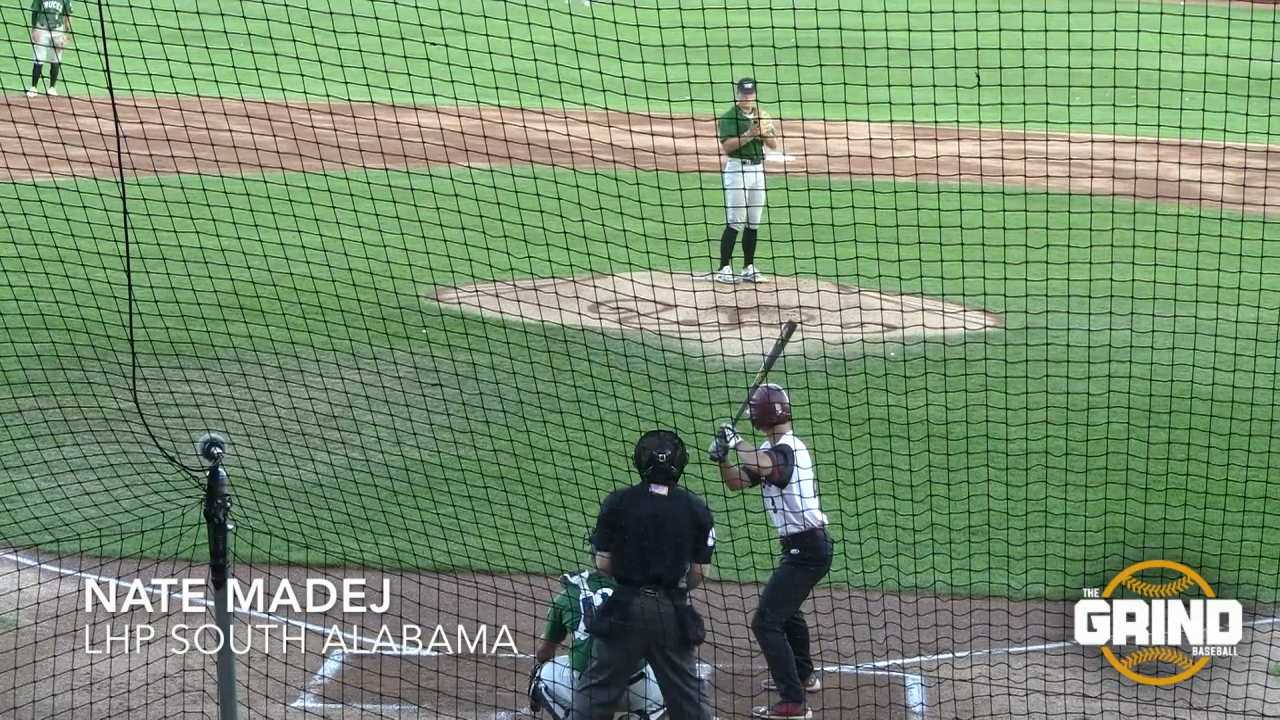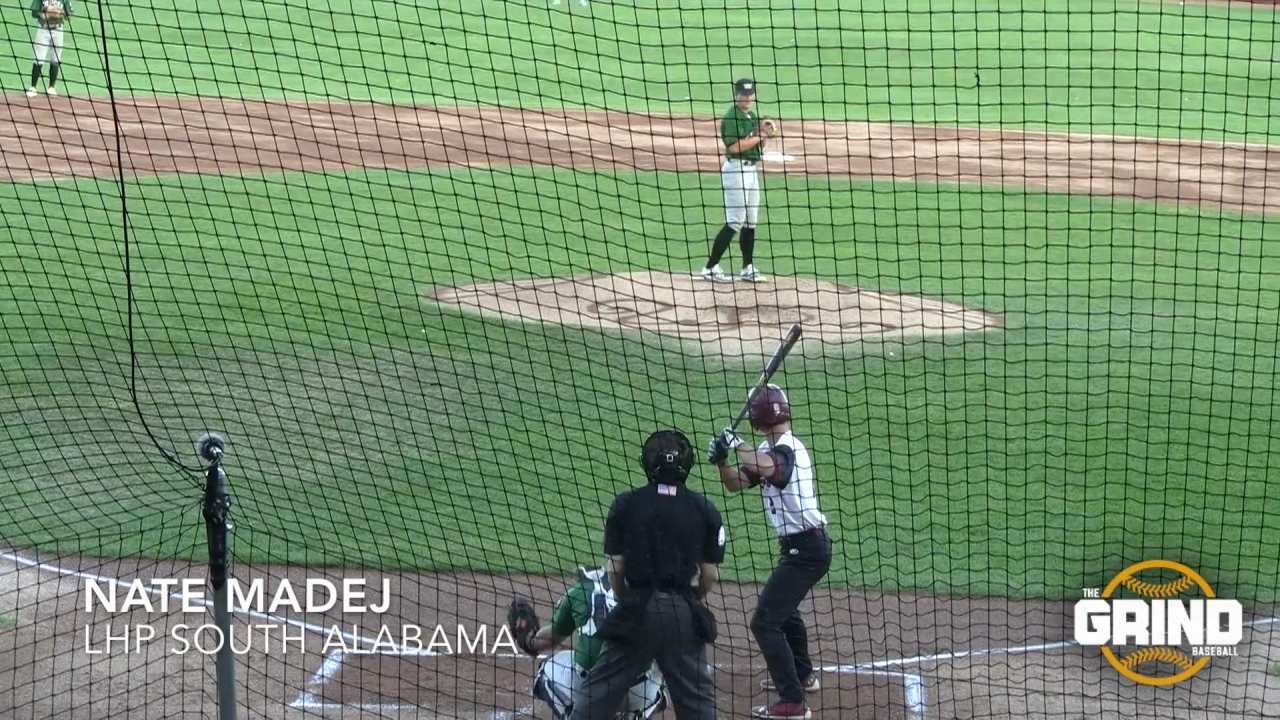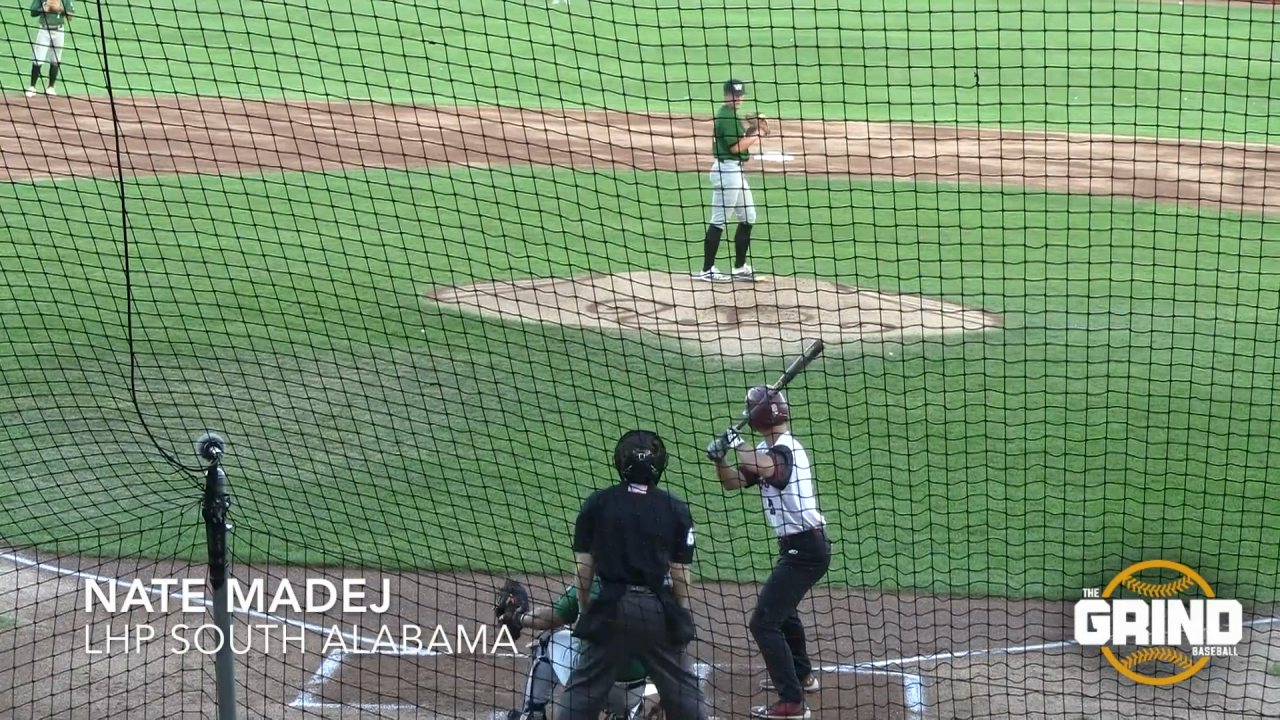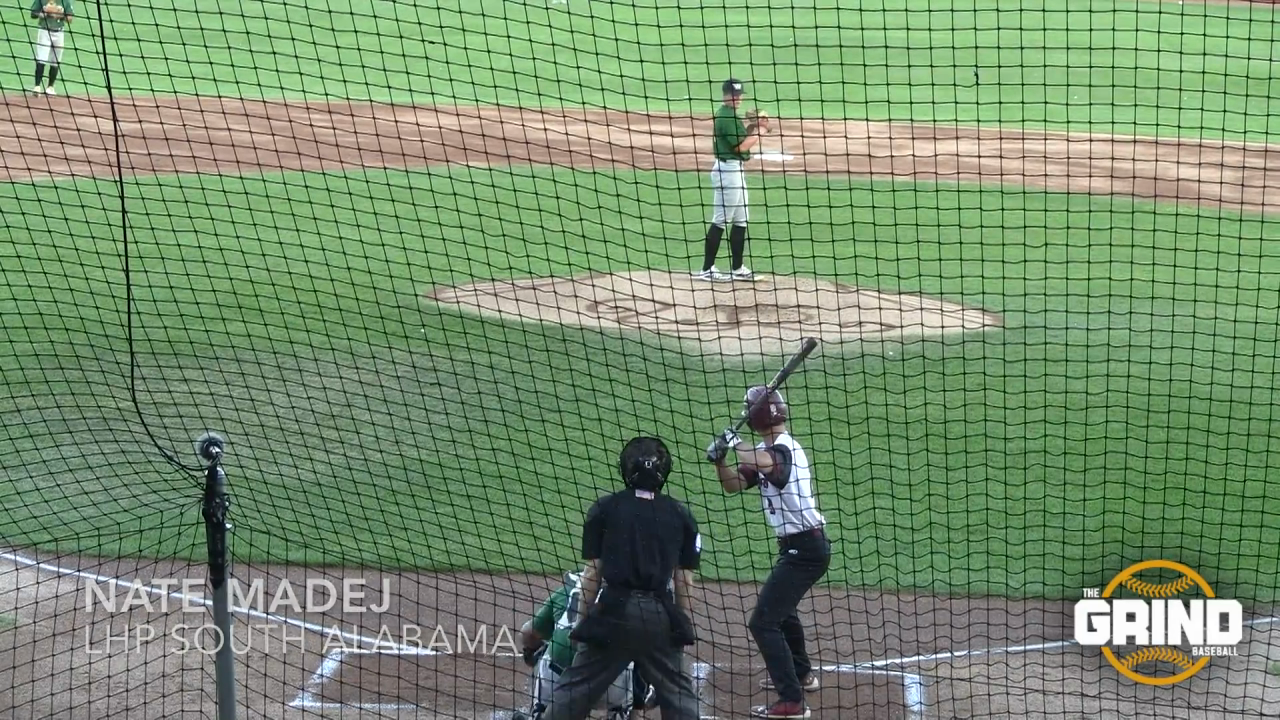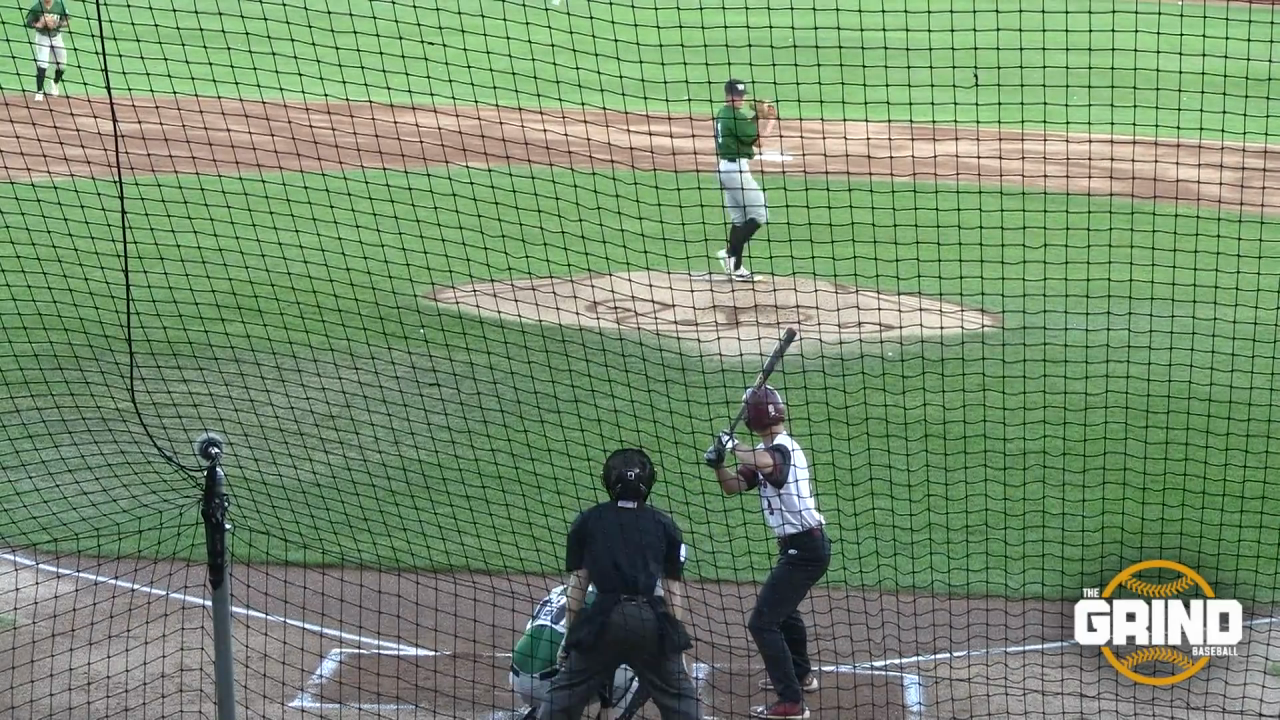
dt=0.4s
person 1, frame 1
left shoulder: (788, 448)
right shoulder: (772, 448)
left elbow: (764, 467)
right elbow: (738, 482)
left wrist: (736, 442)
right wrist: (722, 457)
left hip: (807, 548)
right hip: (804, 545)
left knee: (765, 622)
right knee: (785, 609)
right ankle: (803, 675)
person 1, frame 2
left shoulder: (787, 449)
right shoulder: (769, 449)
left elbow: (767, 468)
right elbow: (736, 484)
left wrist: (736, 444)
right wrist: (721, 459)
left hip: (806, 548)
right hip: (802, 546)
left knee: (765, 622)
right knee: (783, 609)
right ankle: (802, 675)
person 1, frame 3
left shoulder: (785, 449)
right shoulder: (768, 450)
left elbow: (767, 469)
right elbow: (732, 482)
left wrist: (738, 444)
right wrist: (719, 458)
left hip: (805, 549)
right hip: (801, 546)
left knee: (764, 622)
right knee: (782, 609)
right ankle: (801, 674)
person 1, frame 4
left shoulder: (784, 448)
right shoulder: (767, 450)
left elbow: (766, 465)
right elbow: (734, 484)
left wrist: (736, 443)
right wrist: (720, 459)
left hip: (804, 548)
right hip: (800, 546)
left knee: (763, 621)
right knee: (781, 608)
right ankle: (801, 674)
person 1, frame 5
left shoulder: (783, 448)
right shoulder: (766, 451)
left elbow: (765, 465)
right elbow: (733, 487)
left wrist: (733, 445)
right wrist: (718, 463)
left hip: (804, 549)
right hip: (802, 546)
left knee: (762, 622)
right knee: (783, 609)
right ankle: (801, 674)
person 2, frame 1
left shoulder: (617, 501)
right shoulder: (696, 508)
left elbow: (603, 563)
right elbow: (700, 572)
left hip: (625, 608)
right hip: (672, 611)
left knee: (596, 689)
right knee: (689, 694)
person 2, frame 2
left shoulder: (626, 504)
right shoulder: (704, 509)
left elbow: (614, 567)
right elbow: (710, 573)
left hip: (638, 609)
right hip: (683, 613)
left knee: (598, 689)
right knee: (697, 694)
person 2, frame 3
left shoulder: (597, 503)
right shoulder: (676, 509)
left elbow: (584, 567)
right elbow: (680, 573)
left wrist: (584, 608)
right wrist: (679, 614)
left hip: (612, 607)
right hip: (658, 609)
left knee: (582, 691)
right knee: (683, 691)
person 2, frame 4
left shoulder: (604, 509)
right shoulder: (681, 515)
left elbow: (593, 573)
right elbow: (684, 581)
left wrist: (583, 619)
right wrist: (681, 624)
left hip: (614, 611)
right hip: (660, 614)
left knee: (574, 691)
right knee: (679, 696)
person 2, frame 5
left shoulder: (587, 520)
right shoulder: (665, 525)
left elbow: (578, 584)
right elbow: (673, 590)
left wrist: (570, 635)
right wrist: (675, 636)
left hip: (605, 619)
right hip: (651, 619)
left knee: (563, 696)
person 3, frame 1
left shoulder: (761, 115)
right shoulder: (729, 116)
left elbow: (773, 144)
right elbow: (726, 146)
left wrist: (763, 132)
right wrist: (748, 134)
left hip: (757, 169)
right hip: (737, 170)
left knee: (753, 223)
right knee: (735, 222)
left ankle: (748, 268)
right ankle: (724, 269)
person 3, frame 2
left shoulder: (753, 116)
right shoulder: (731, 118)
left elbow: (759, 145)
right elbow: (734, 147)
left wrist: (764, 134)
right wrist: (758, 136)
left hip: (751, 170)
right hip: (736, 170)
left knee: (750, 222)
right knee: (735, 222)
left ankle: (747, 268)
right ankle: (710, 267)
person 3, frame 3
left shoulder: (732, 115)
right shoulder: (725, 117)
left elbow: (741, 140)
right elbow: (736, 147)
left wrist: (751, 130)
right wrist: (757, 133)
left hip: (735, 170)
right hip: (727, 171)
left knee: (748, 218)
right knee: (718, 221)
left ankle: (740, 267)
right ankle: (707, 269)
person 3, frame 4
left shoulder: (730, 115)
right shoulder: (726, 116)
left elbow: (740, 138)
right elbow: (741, 146)
left wrist: (753, 127)
right wrist: (761, 130)
left hip: (734, 170)
right hip: (728, 171)
left knee: (740, 221)
right knee: (720, 221)
left ankle: (738, 268)
right ankle: (707, 269)
person 3, frame 5
left shoulder: (723, 114)
right shoulder: (734, 117)
left elbow: (747, 131)
right elbow: (757, 141)
left wrist: (758, 116)
right wrist: (770, 120)
left hip: (727, 169)
right hip: (736, 169)
left knee: (738, 220)
right knee: (758, 215)
left ankle: (736, 267)
right ankle: (730, 253)
